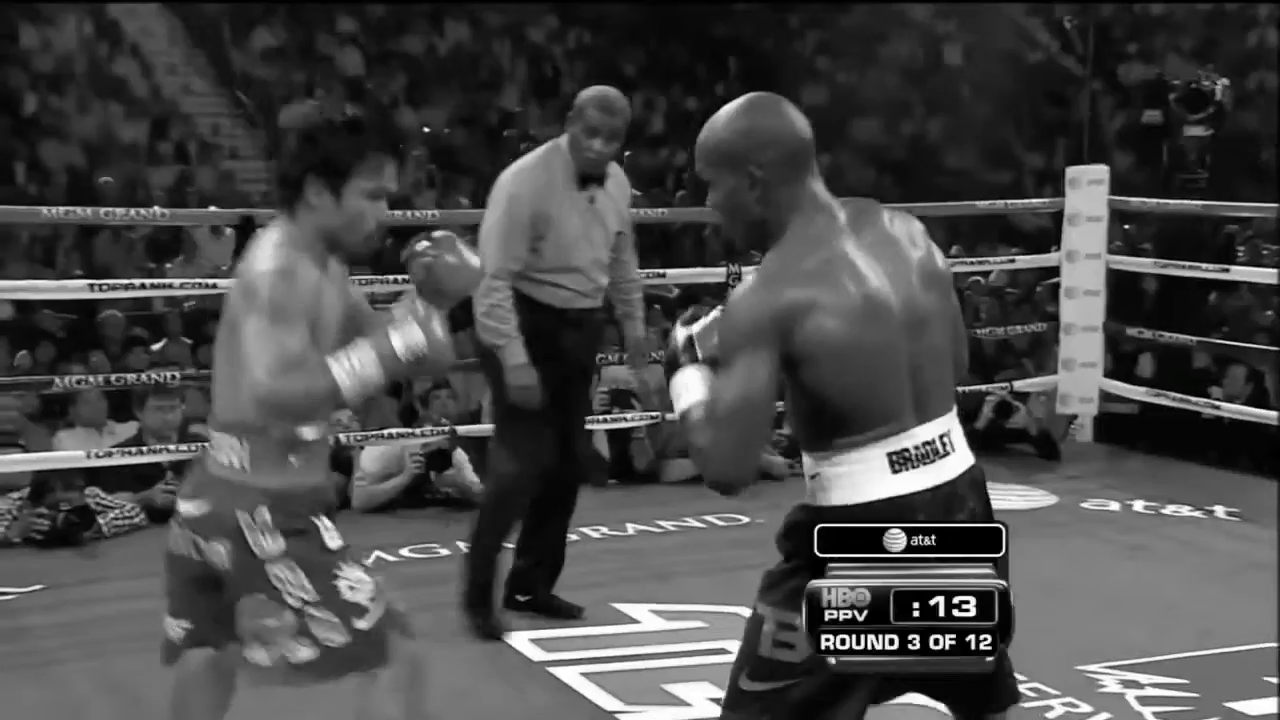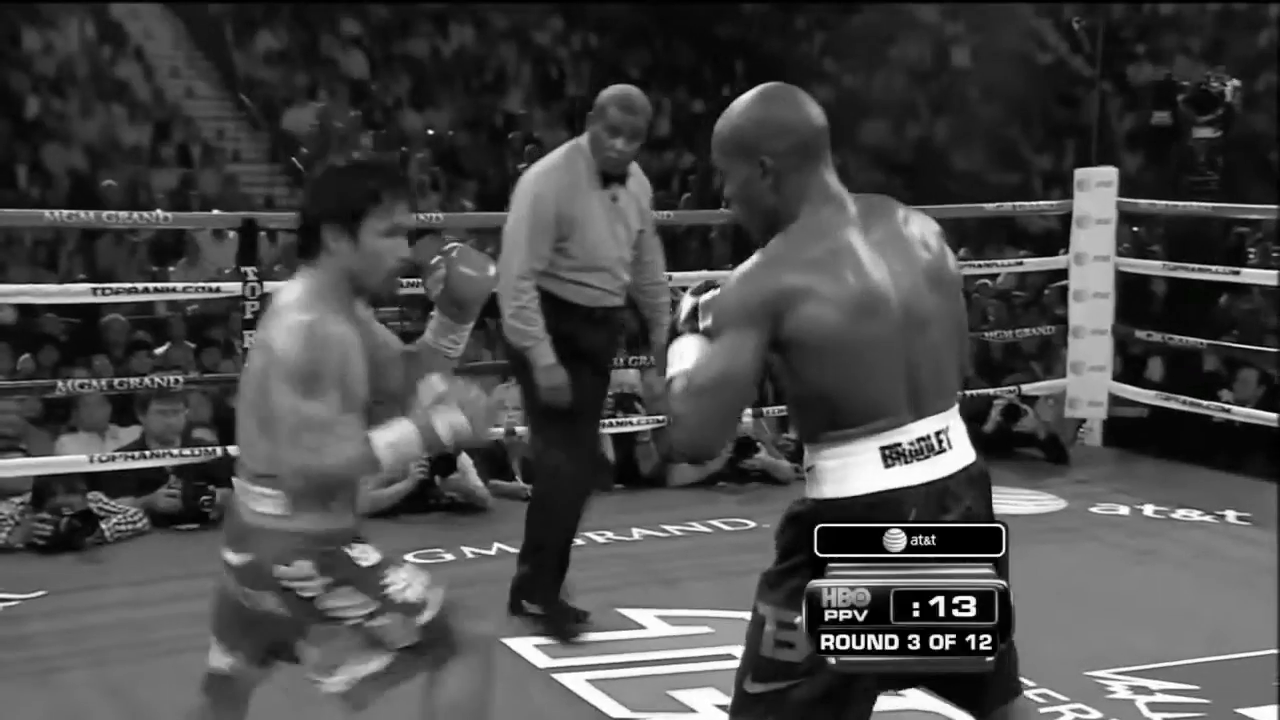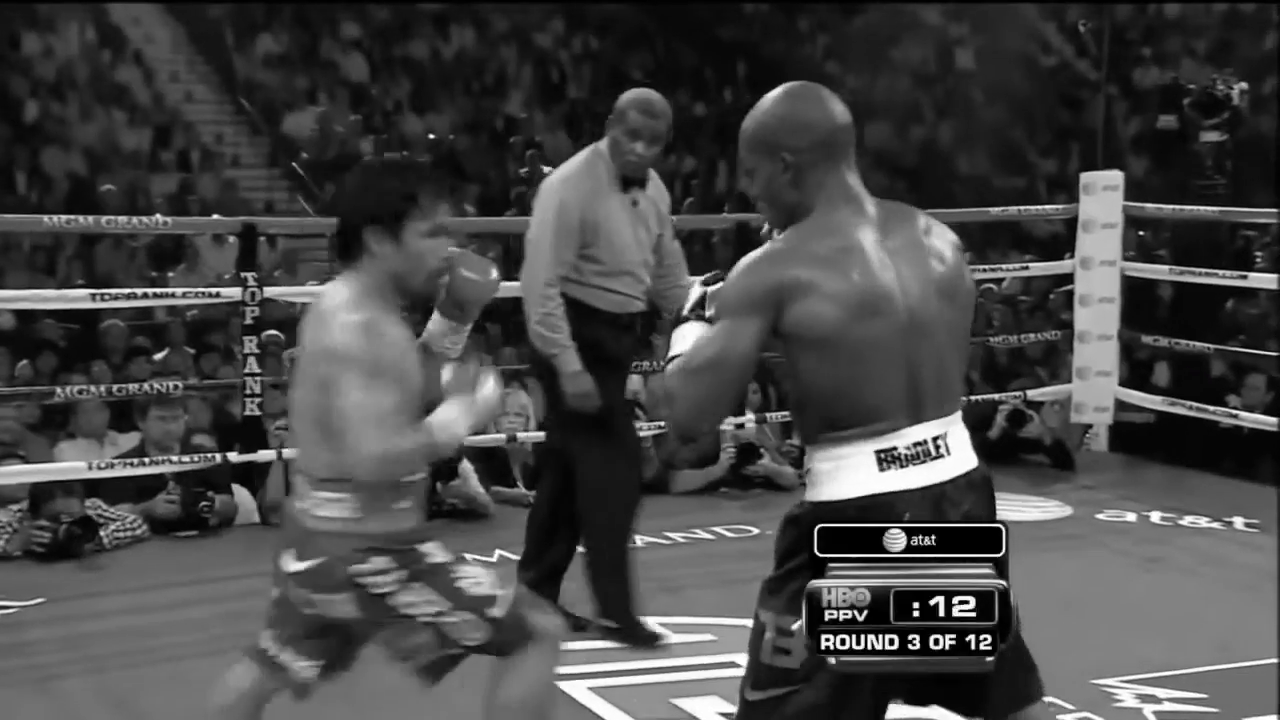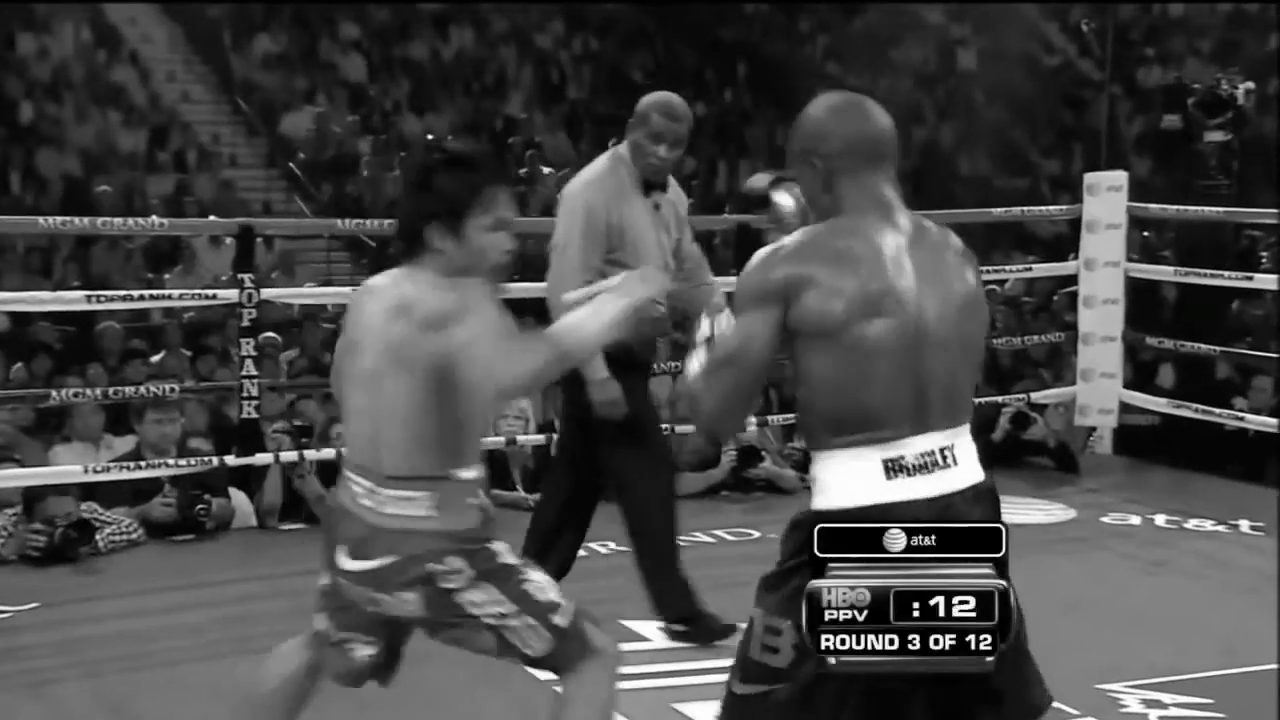
dt=0.5s
person 1, frame 1
left shoulder: (767, 298)
right shoulder: (907, 233)
left elbow: (727, 469)
left wrist: (690, 365)
left hip: (862, 528)
right hip: (958, 498)
person 1, frame 2
left shoulder: (767, 280)
right shoulder: (920, 231)
left elbow: (695, 439)
left wrist: (690, 333)
left hip: (857, 523)
right hip: (958, 494)
person 1, frame 3
left shoulder: (774, 272)
right shoulder: (938, 240)
left elbow: (689, 417)
left wrist: (695, 319)
left hip: (857, 521)
right hip: (959, 497)
person 1, frame 4
left shoulder: (788, 267)
right shoulder: (959, 260)
left elbow: (717, 416)
left wrist: (709, 346)
left hip: (859, 530)
right hip: (963, 509)
person 2, frame 1
left shoulder: (319, 265)
right shoulder: (279, 270)
left elbow: (371, 340)
right elbow: (272, 393)
left wrist: (431, 302)
right wrist: (393, 348)
left hip: (219, 495)
right hip: (264, 509)
left knee: (214, 647)
right knee: (393, 657)
person 2, frame 2
left shoulder: (342, 309)
right shoulder: (304, 328)
left elbow: (405, 381)
right elbow: (310, 467)
left wrist: (455, 314)
right wrist: (432, 427)
left hip: (261, 536)
right hip: (301, 550)
left knee: (234, 674)
right knee: (464, 648)
person 2, frame 3
left shoulder: (349, 304)
right shoulder: (358, 327)
left elbow: (414, 385)
right elbow: (377, 461)
left wrist: (454, 315)
right wrist: (469, 407)
left hip: (318, 538)
right hip: (364, 550)
left knee: (271, 664)
right knee: (537, 634)
person 2, frame 4
left shoulder: (372, 295)
right shoulder: (456, 301)
right elbow: (514, 377)
right wrist: (618, 300)
left hip: (357, 525)
right hip: (433, 547)
left knee: (319, 650)
right knee: (592, 657)
person 3, frame 1
left shoulder: (617, 185)
right shoulder: (526, 181)
left elbow: (623, 266)
right elbow: (494, 277)
left wrist: (635, 335)
right wrist: (514, 360)
left hip: (582, 328)
right hip: (528, 324)
left knee: (569, 462)
right knee: (523, 460)
left ankle: (531, 585)
right ankle: (478, 594)
person 3, frame 2
left shoulder: (637, 184)
right shoulder: (548, 181)
left elbow: (647, 268)
right elbow: (517, 278)
left wrist: (664, 336)
right wrist: (541, 359)
left hip: (601, 327)
right hip: (552, 325)
left knee: (579, 462)
right knee: (568, 461)
left ankle: (539, 590)
right ankle: (537, 591)
person 3, frame 3
left shoulder: (654, 189)
right shoulder: (570, 186)
left elbow: (668, 273)
right elbow: (541, 283)
right wrist: (567, 366)
left hip: (619, 333)
right hip: (578, 334)
left knee: (575, 466)
right knee: (613, 465)
left ankle: (537, 592)
right ankle: (613, 609)
person 3, frame 4
left shoulder: (670, 193)
right shoulder: (593, 191)
left elbow: (689, 275)
right elbow: (567, 291)
right wrist: (596, 374)
left hip: (632, 342)
right hip: (600, 342)
left knee: (581, 475)
right knee: (647, 470)
right ankle: (677, 610)
